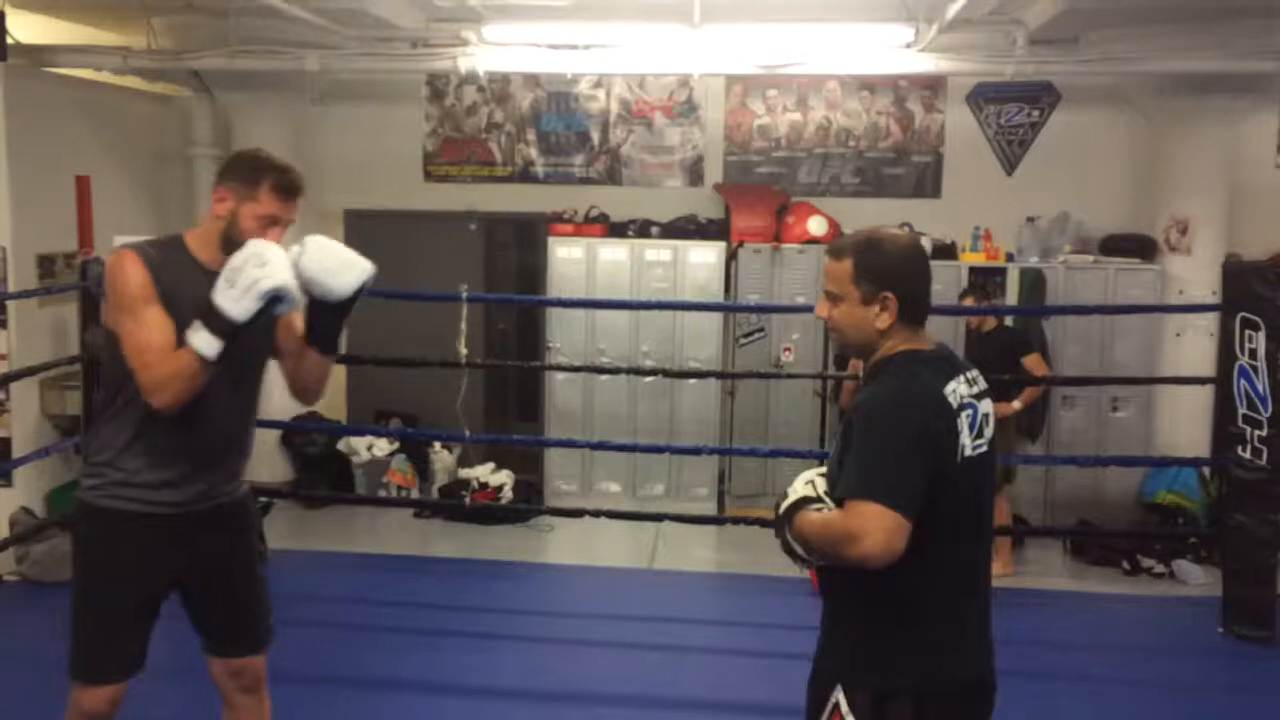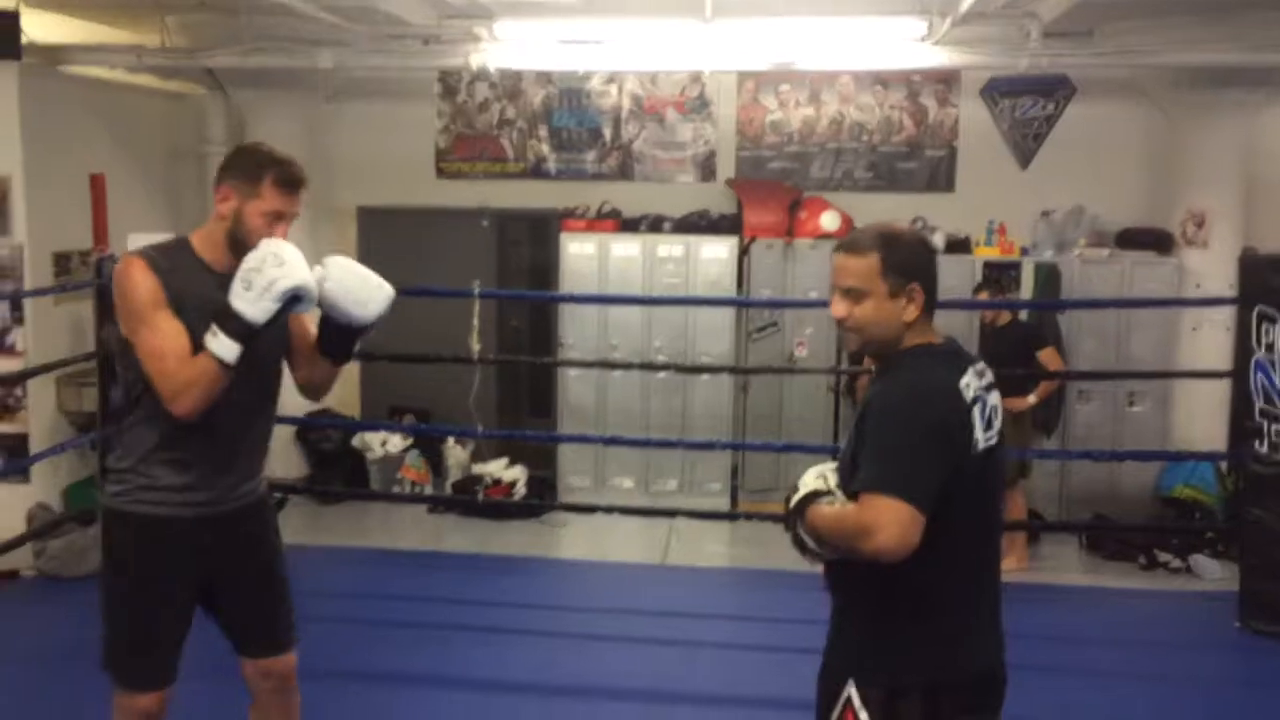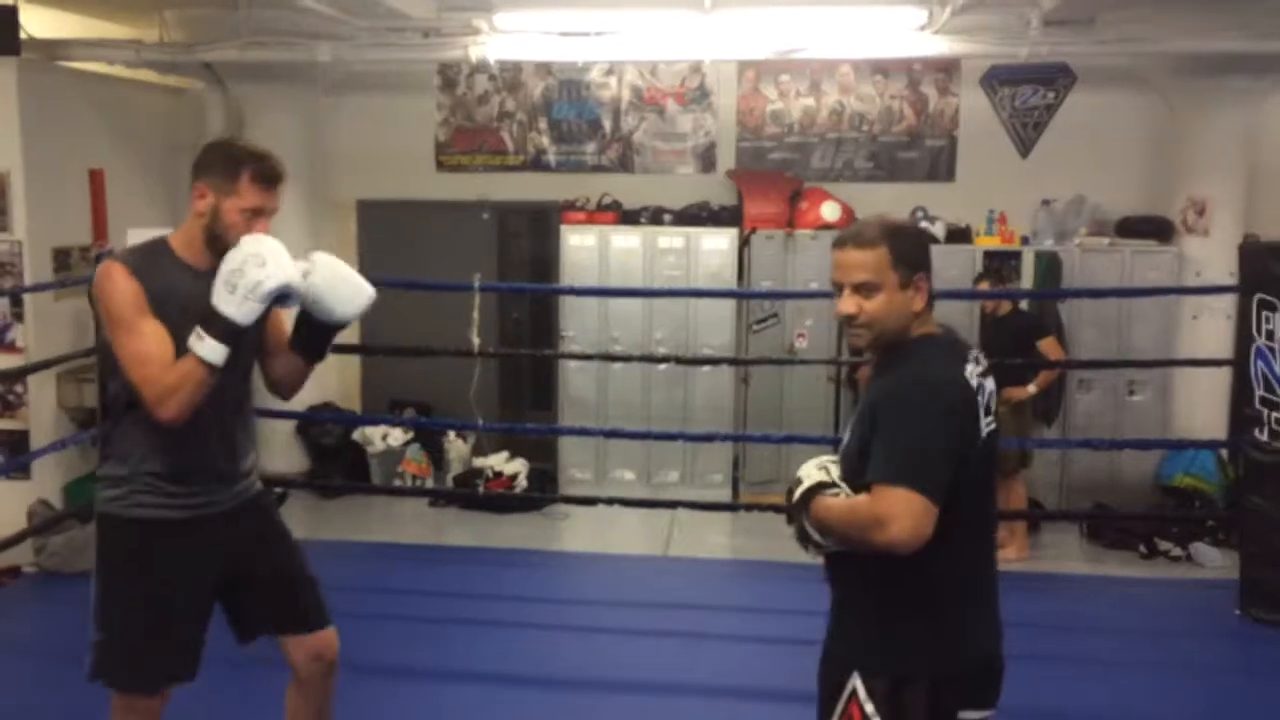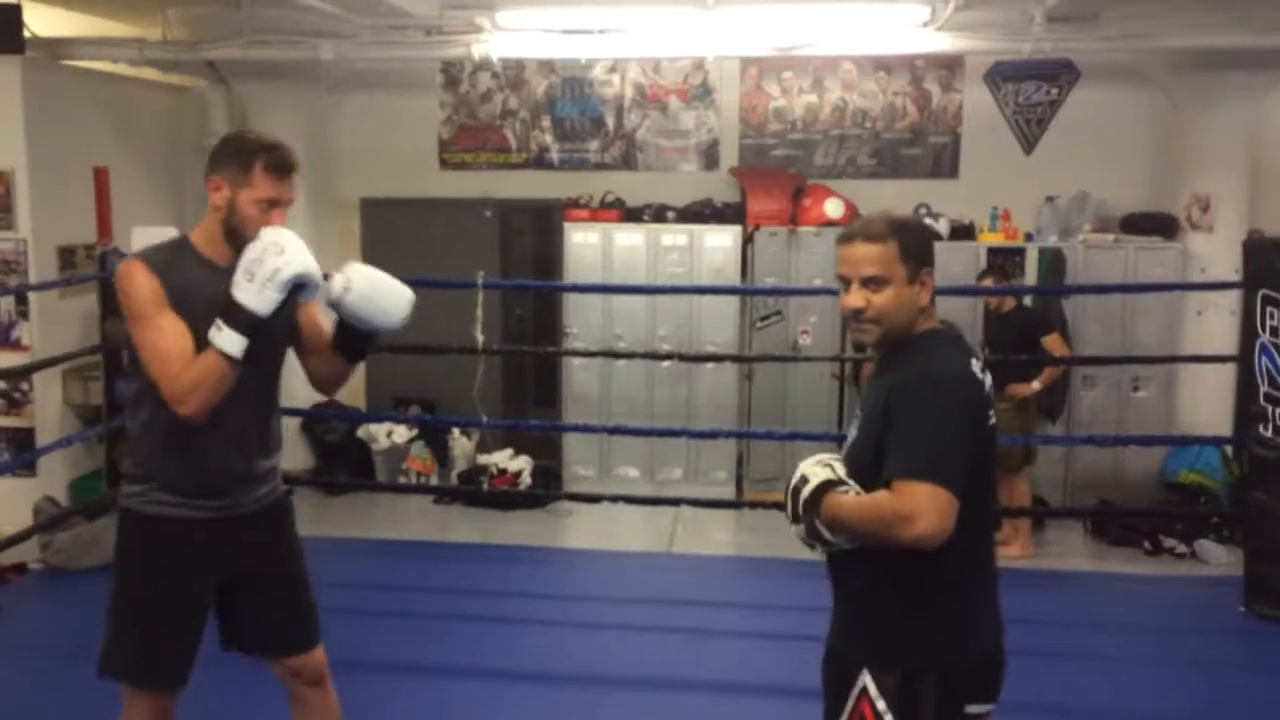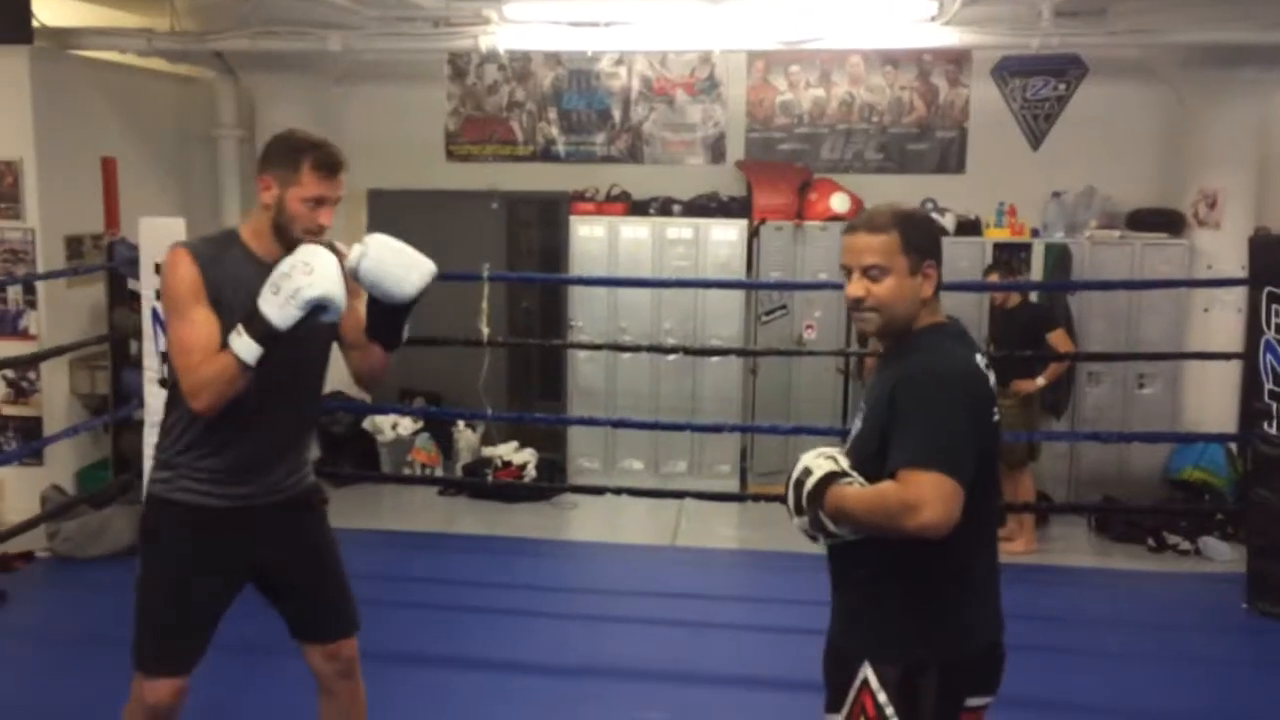
dt=0.2s
person 1, frame 1
left shoulder: (267, 279)
right shoulder: (137, 268)
left elbow: (307, 388)
right elbow: (162, 391)
left wrist: (328, 314)
right wrist: (224, 313)
left hip: (217, 504)
right hip: (127, 507)
left knee: (245, 674)
person 1, frame 2
left shoulder: (277, 278)
right shoulder: (144, 274)
left elbow: (313, 385)
right elbow: (183, 397)
left wrist: (342, 326)
right wrist: (242, 318)
left hip: (239, 506)
right hip: (151, 513)
left knee: (275, 673)
person 1, frame 3
left shoulder: (255, 273)
right shoulder: (125, 278)
left elbow: (281, 382)
right elbow: (168, 403)
left wrist: (317, 327)
right wrist: (226, 318)
left hip: (237, 502)
right hip: (148, 518)
left knee: (318, 652)
person 1, frame 4
left shoulder: (279, 271)
right shoulder: (147, 275)
left elbow: (325, 379)
right elbow: (188, 399)
left wrist: (356, 331)
right wrist: (245, 311)
left hip: (256, 507)
right hip: (167, 517)
left knee: (307, 670)
person 1, frame 5
left shoulder: (331, 267)
right shoulder: (193, 265)
left elbow: (370, 375)
right elbow: (201, 394)
left wrist: (390, 312)
right wrist: (266, 321)
left hip: (287, 495)
right hip: (195, 502)
left knee: (339, 656)
person 2, frame 1
left shoulder: (891, 404)
right shoulder: (958, 378)
left elbow: (872, 540)
left wrist: (797, 518)
right wrist: (838, 494)
left hip: (887, 673)
person 2, frame 2
left shoulder: (906, 397)
right shoulder: (964, 369)
left elbow: (885, 533)
left wrist: (809, 512)
right wrist: (846, 493)
left hip: (899, 667)
person 2, frame 3
left shoulder: (914, 387)
right shoulder: (953, 360)
left elbow: (897, 524)
left wrist: (813, 503)
right wrist: (846, 485)
left hip: (900, 656)
person 2, frame 4
left shoulder: (925, 382)
right shoulder: (939, 357)
left elbow: (921, 518)
left wrist: (822, 503)
right wrist: (846, 481)
left hip: (905, 652)
person 2, frame 5
left shoulder: (933, 376)
right shoulder: (928, 353)
left elbow: (926, 507)
left wrist: (826, 495)
right wrist: (847, 475)
left hip: (906, 646)
person 3, frame 1
left shoulder: (1011, 337)
right shoulder: (973, 338)
left elbow: (1042, 375)
left wrist: (1015, 405)
left hip: (998, 421)
left knee: (997, 489)
left ankle: (1004, 559)
right ankle: (988, 547)
person 3, frame 2
left shoulder: (1025, 332)
right shoulder: (987, 333)
left elbow: (1057, 369)
left wrist: (1030, 399)
left hip: (1012, 415)
left knee: (1012, 484)
left ankle: (1019, 553)
right ankle: (1003, 542)
person 3, frame 3
left shoulder: (1026, 321)
right shoulder: (988, 322)
left elbow: (1058, 358)
left wrist: (1030, 388)
left hip: (1012, 405)
left knee: (1013, 473)
right knee: (996, 471)
left ankle: (1020, 543)
right ankle: (1004, 531)
person 3, frame 4
left shoulder: (1030, 317)
right shoulder: (991, 319)
left elbow: (1062, 355)
left wrist: (1035, 385)
left hip: (1016, 401)
right hip: (993, 400)
left knee: (1016, 470)
right knee: (1000, 468)
left ankle: (1024, 540)
right ankle: (1008, 528)
person 3, frame 5
left shoulder: (1035, 313)
right shoulder: (997, 314)
left elbow: (1067, 351)
left wrist: (1039, 381)
left hip: (1020, 398)
right hip: (997, 395)
left knee: (1020, 466)
right knee: (1004, 464)
left ankle: (1028, 536)
right ankle: (1012, 524)
